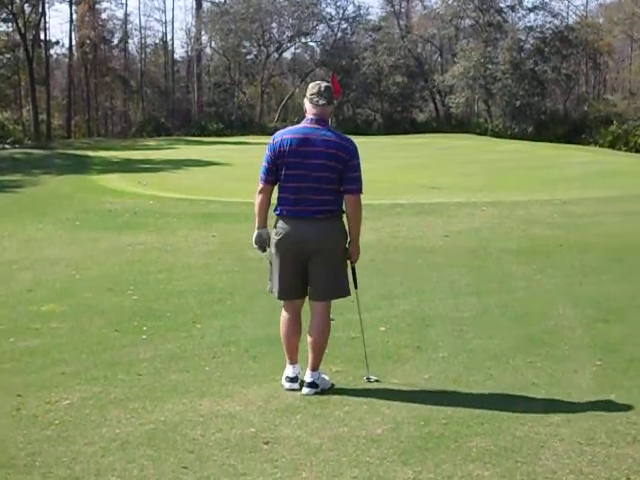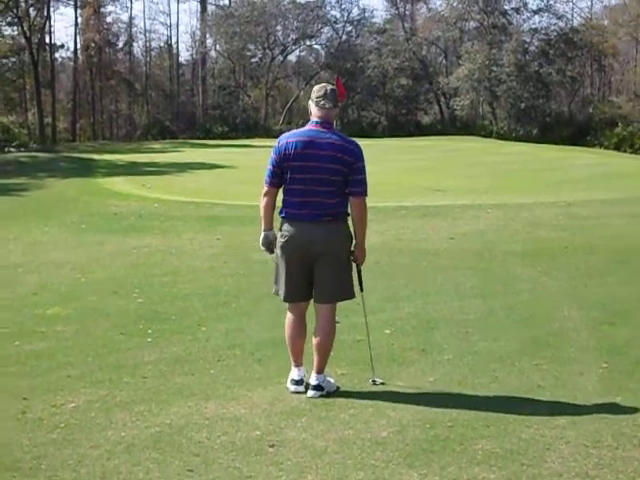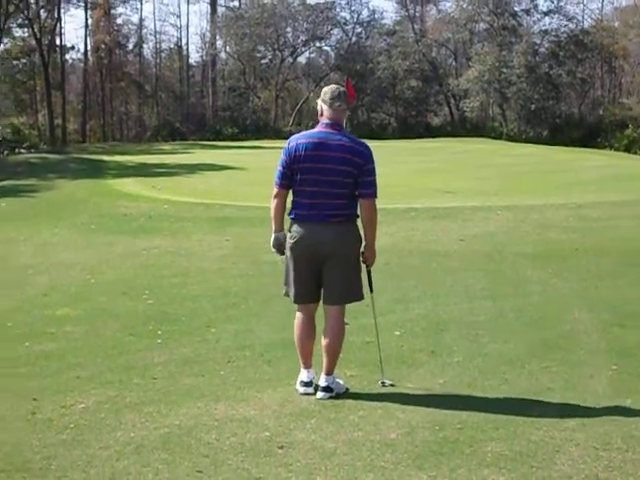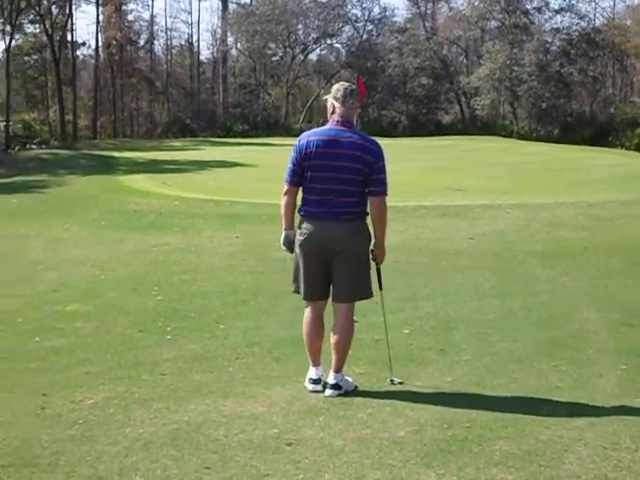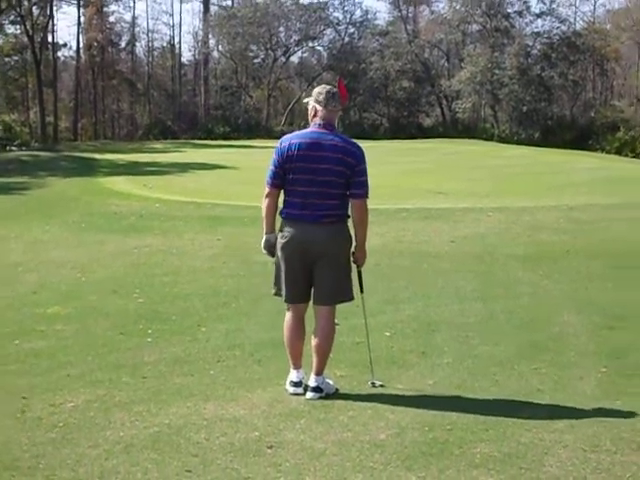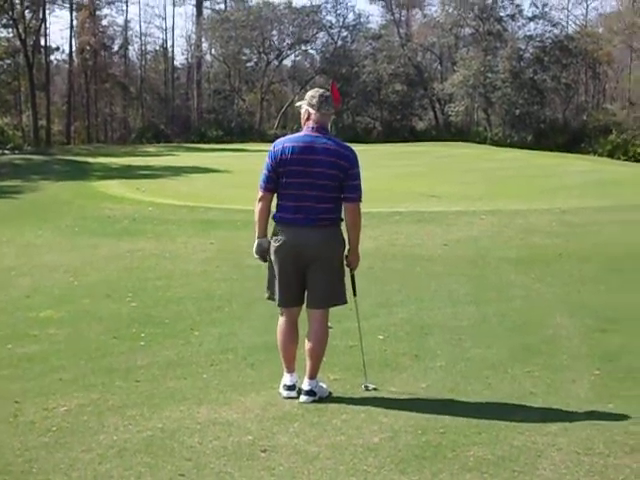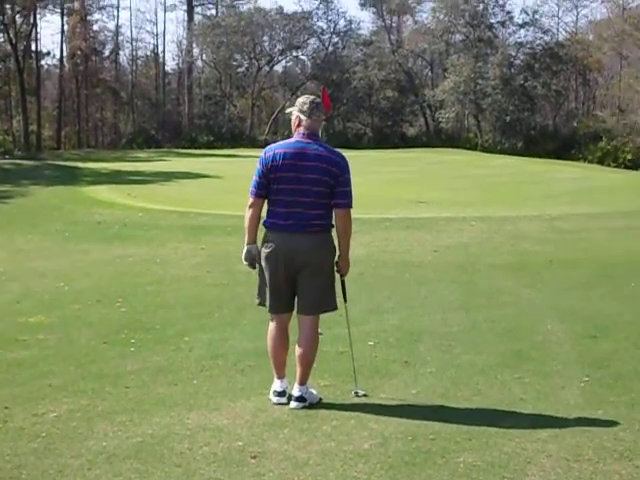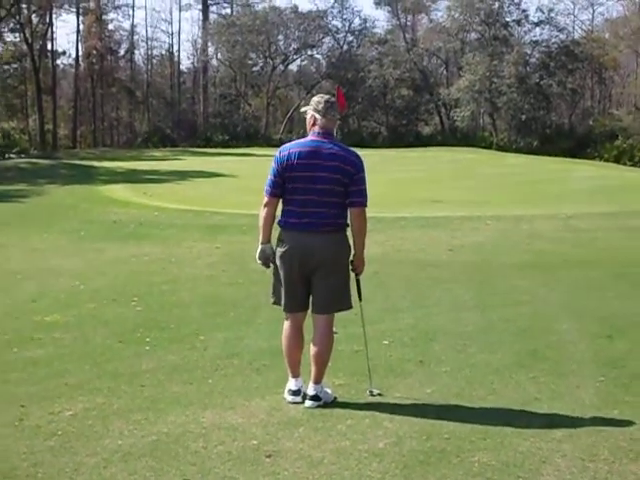
dt=0.1s
person 1, frame 1
left shoulder: (281, 139)
right shoulder: (345, 145)
left elbow: (264, 189)
right elbow: (352, 200)
left wrist: (261, 227)
right wrist: (354, 241)
left hip: (288, 230)
right hip: (327, 233)
left knee: (291, 306)
right knee: (321, 307)
left ankle: (291, 371)
right ankle: (313, 376)
person 1, frame 2
left shoulder: (285, 142)
right shoulder: (350, 148)
left elbow: (269, 192)
right elbow: (357, 202)
left wrist: (267, 229)
right wrist: (360, 243)
left hip: (293, 233)
right hip: (332, 235)
left knee: (296, 308)
right knee: (326, 309)
left ankle: (297, 374)
right ankle: (318, 379)
person 1, frame 3
left shoulder: (295, 143)
right shoulder: (360, 150)
left elbow: (279, 194)
right elbow: (367, 204)
left wrist: (278, 231)
right wrist: (370, 244)
left hip: (302, 234)
right hip: (341, 236)
left knee: (304, 309)
right knee: (335, 311)
left ankle: (305, 376)
right ankle: (327, 380)
person 1, frame 4
left shoulder: (306, 140)
right shoulder: (371, 148)
left elbow: (289, 191)
right elbow: (377, 202)
left wrist: (288, 229)
right wrist: (379, 242)
left hip: (312, 231)
right hip: (351, 234)
left knee: (313, 306)
right knee: (344, 309)
left ankle: (314, 373)
right ankle: (335, 378)
person 1, frame 5
left shoulder: (287, 143)
right shoulder: (352, 150)
left elbow: (270, 194)
right elbow: (358, 204)
left wrist: (269, 232)
right wrist: (360, 245)
left hip: (293, 233)
right hip: (332, 236)
left knee: (294, 309)
right knee: (325, 311)
left ankle: (295, 376)
right ankle: (317, 381)
person 1, frame 6
left shoulder: (280, 147)
right shoulder: (345, 154)
left elbow: (264, 198)
right elbow: (351, 208)
left wrist: (261, 237)
right wrist: (353, 248)
left hip: (286, 238)
right hip: (326, 240)
left knee: (288, 313)
right knee: (318, 315)
left ankle: (289, 380)
right ankle: (311, 384)
person 1, frame 7
left shoulder: (271, 153)
right shoulder: (336, 160)
left elbow: (254, 204)
right elbow: (342, 214)
left wrist: (250, 243)
right wrist: (344, 254)
left hip: (277, 243)
right hip: (316, 246)
left knee: (278, 318)
right knee: (309, 321)
left ankle: (279, 385)
right ankle: (301, 391)
person 1, frame 8
left shoulder: (286, 152)
right shoulder: (351, 159)
left elbow: (269, 203)
right elbow: (357, 213)
left wrist: (264, 243)
right wrist: (359, 253)
left hip: (292, 243)
right hip: (331, 245)
left knee: (293, 317)
right knee: (323, 320)
left ankle: (294, 384)
right ankle: (316, 389)
